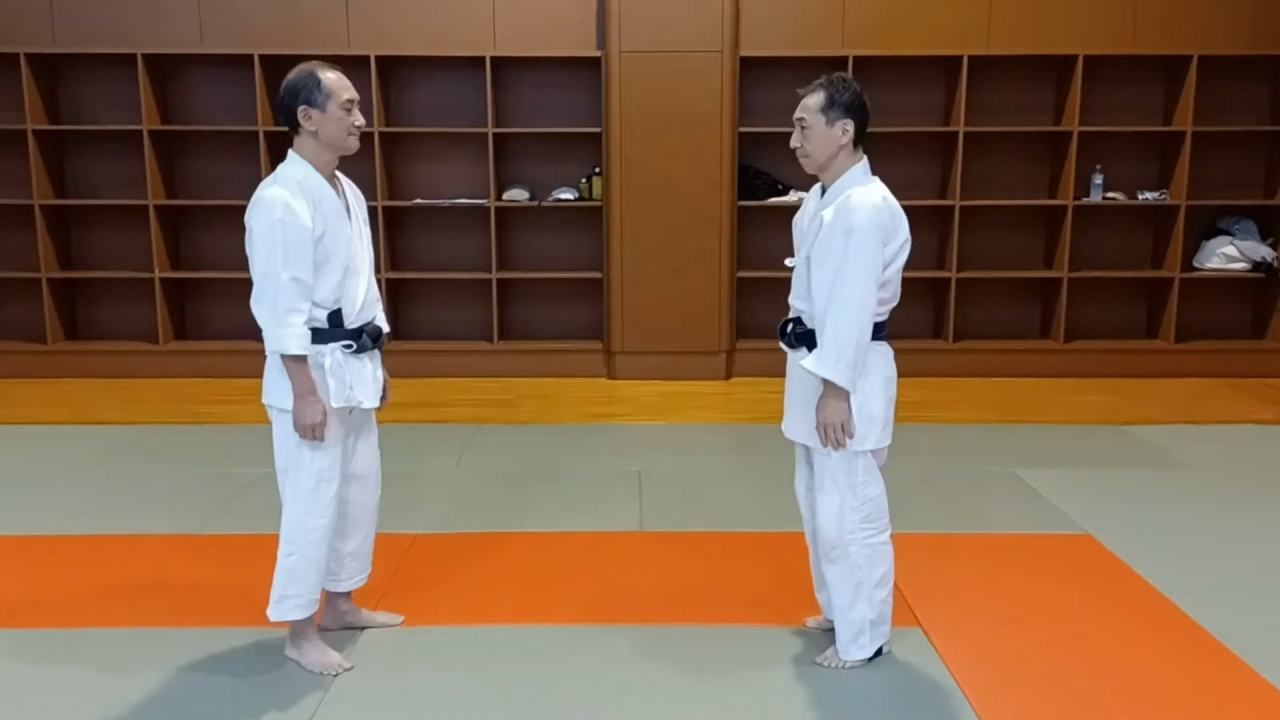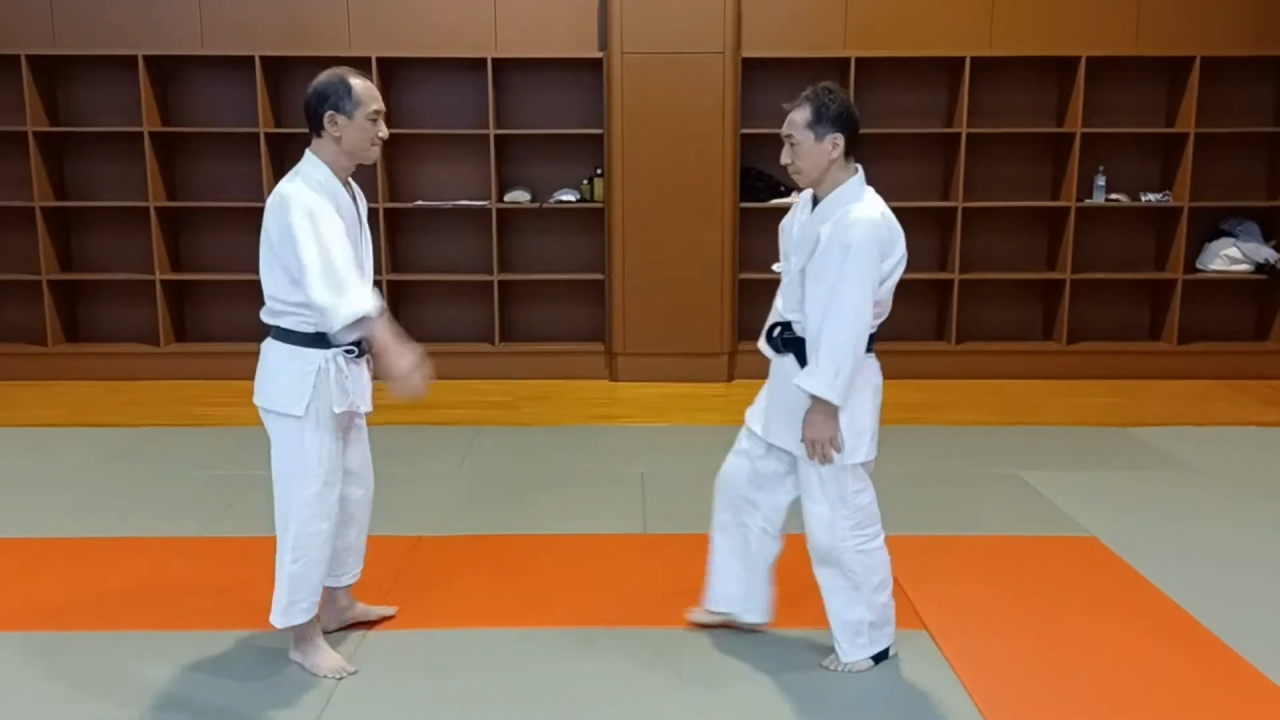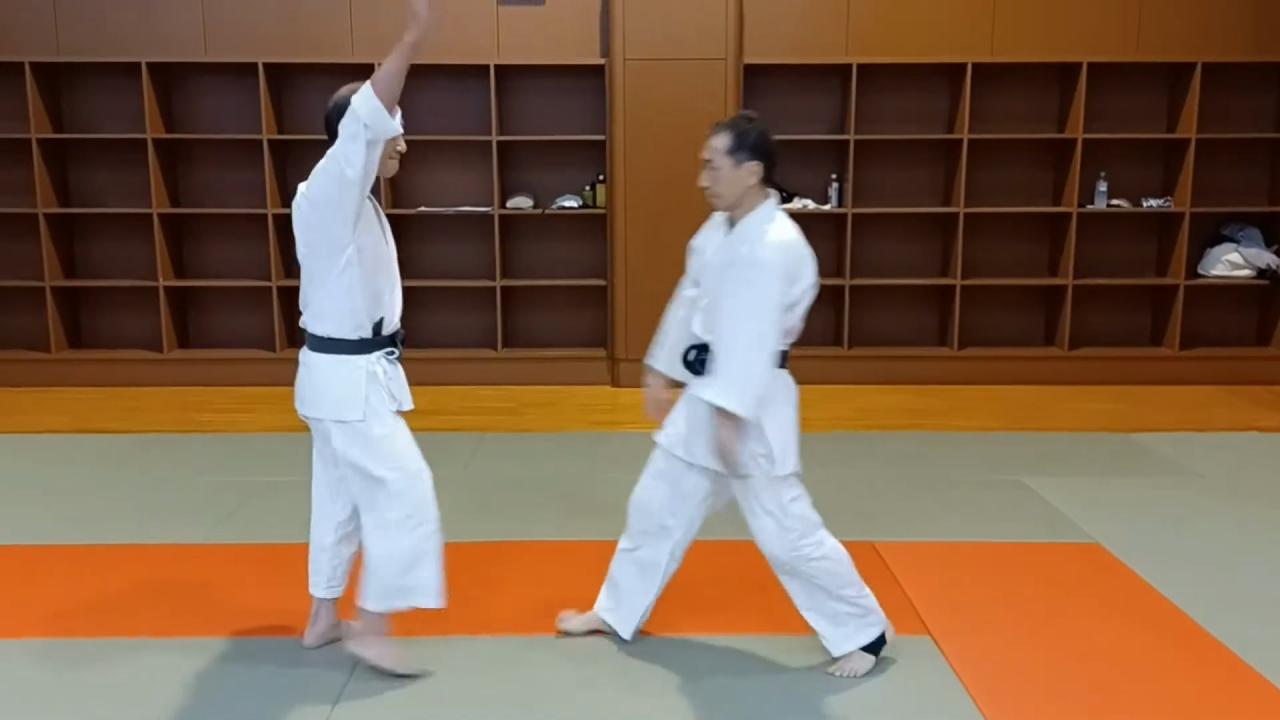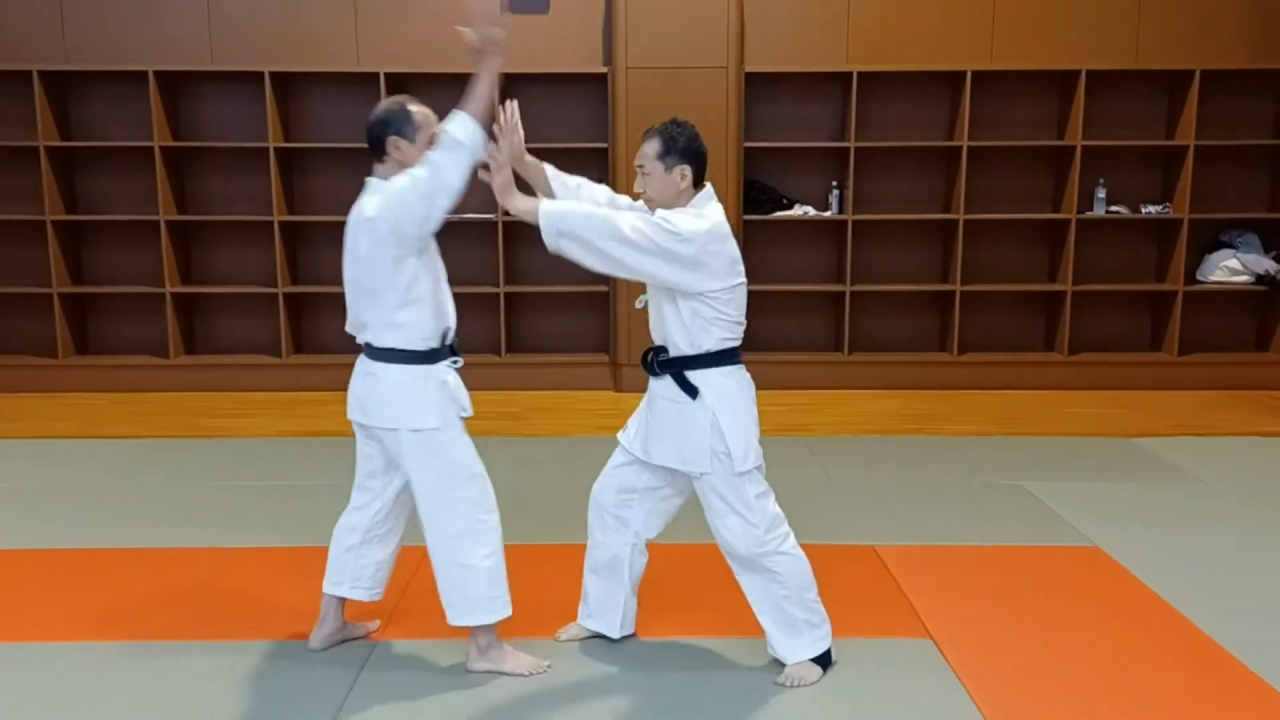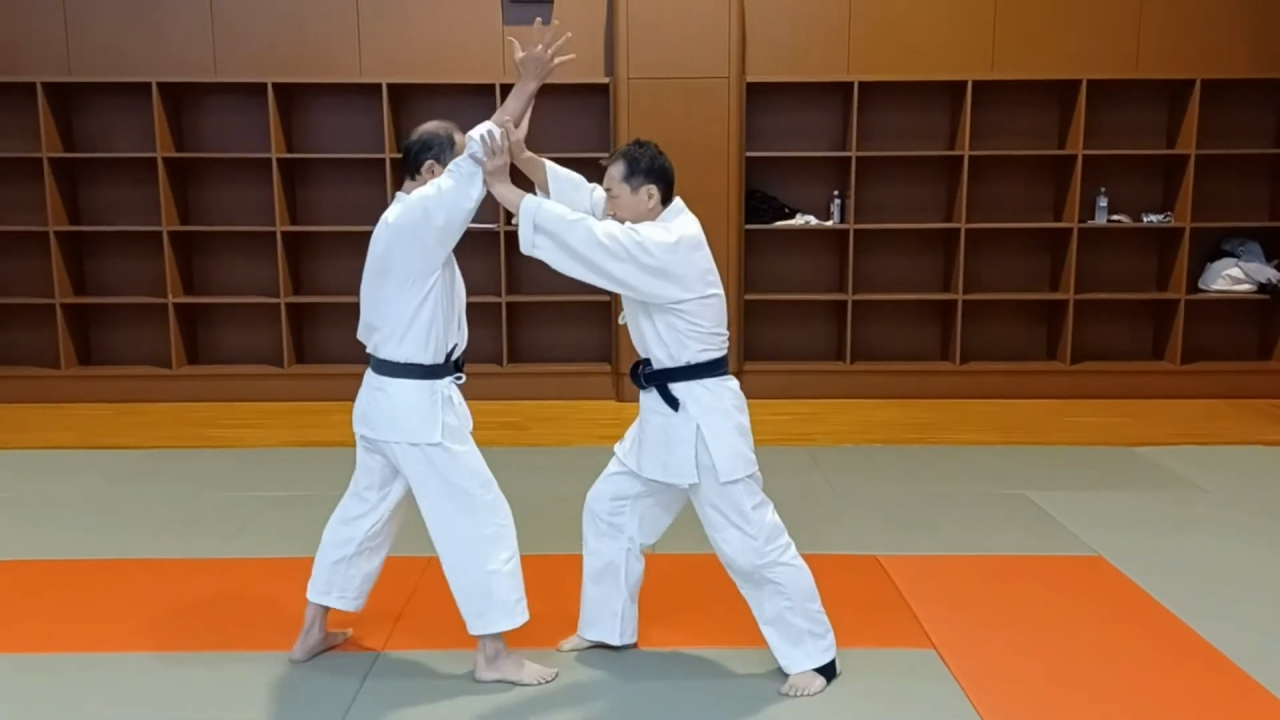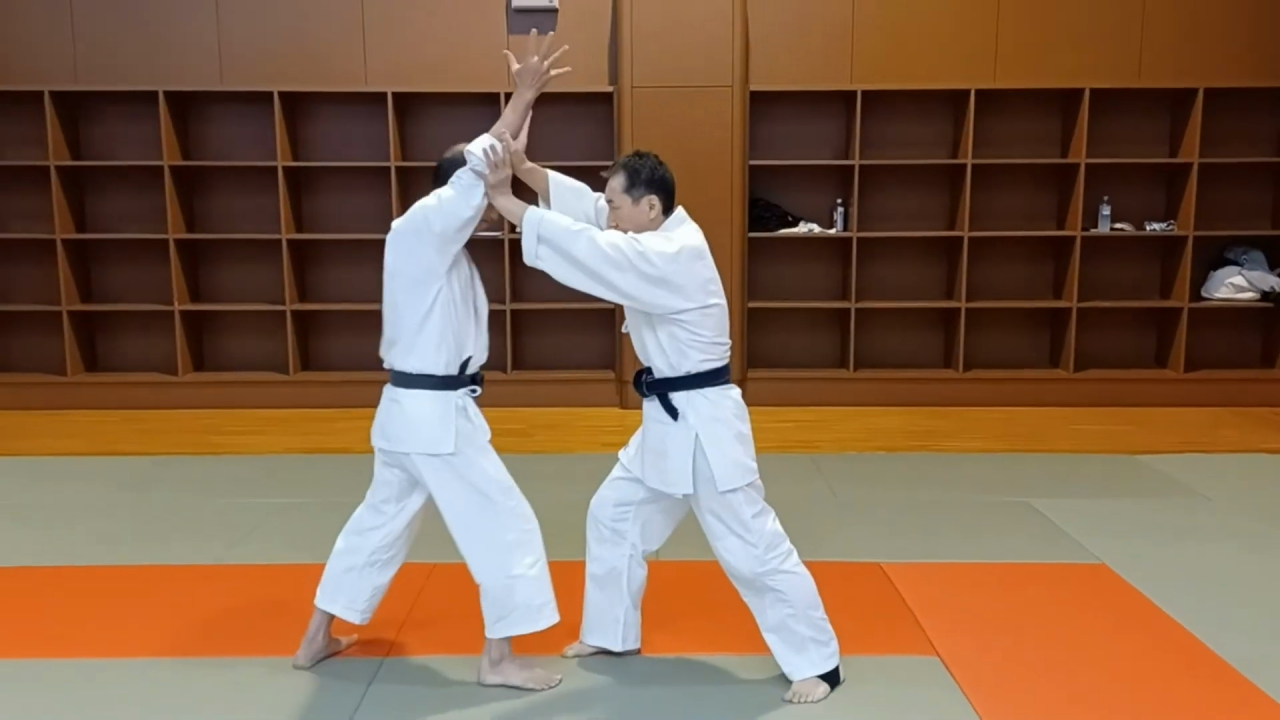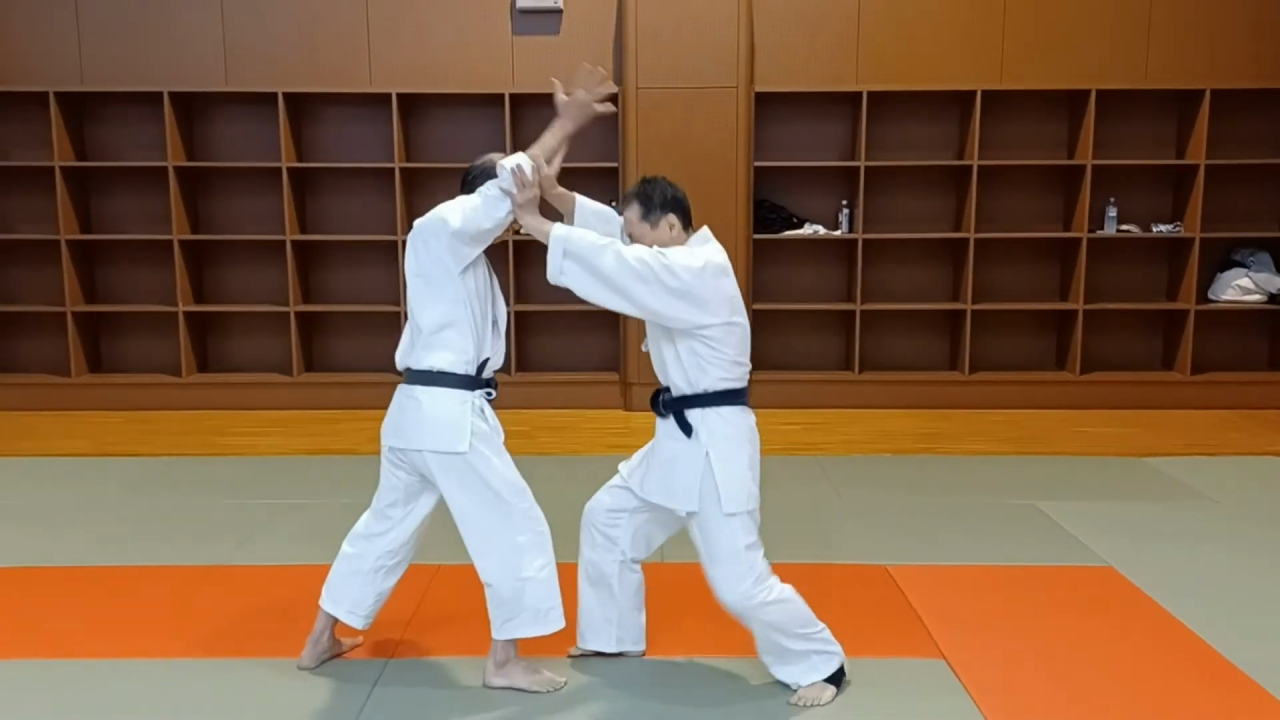
dt=0.4s
person 1, frame 1
left shoulder: (346, 192)
right shoulder: (280, 200)
right elbow: (279, 306)
left wrist: (375, 360)
right wrist: (305, 392)
left hip: (354, 365)
right hip: (312, 371)
left knee: (358, 490)
right knee: (314, 501)
left ankle: (340, 603)
right ankle: (300, 630)
person 1, frame 2
left shoulder: (345, 191)
right shoulder: (300, 199)
right elbow: (333, 288)
left wrist: (393, 340)
right wrist: (390, 350)
left hip: (336, 366)
right hip: (302, 373)
left knee: (352, 487)
right knee: (310, 504)
left ankle: (335, 601)
right ankle: (302, 632)
person 1, frame 3
left shoulder: (352, 196)
right shoulder: (326, 197)
right elbow: (366, 122)
left hip: (352, 368)
right hip: (346, 376)
left knee: (343, 498)
right knee: (403, 489)
left ankle: (323, 618)
right ankle: (374, 625)
person 1, frame 4
left shoulder: (373, 209)
right shoulder: (397, 208)
right elbow: (459, 148)
right wrist: (490, 61)
left hip: (380, 379)
right hip: (412, 388)
left knee: (375, 501)
right knee: (464, 507)
left ankle: (331, 620)
right ankle: (484, 643)
person 1, frame 5
left shoulder: (399, 224)
right shoulder: (418, 220)
right elbow: (478, 163)
right wrist: (528, 84)
left hip: (385, 394)
right hip: (420, 403)
left knee: (364, 510)
right knee: (477, 518)
left ankle: (313, 631)
right ankle: (492, 653)
person 1, frame 6
left shoulder: (437, 244)
right shoulder: (421, 229)
right elbow: (477, 169)
right wrist: (524, 96)
left hip: (409, 407)
right hip: (436, 414)
left knee: (380, 520)
right knee: (503, 523)
left ankle: (318, 637)
right ankle: (499, 658)
person 1, frame 7
left shoulder: (461, 251)
right shoulder: (438, 229)
right elbow: (506, 189)
right wrist: (566, 123)
left hip: (416, 410)
right hip: (449, 416)
left knee: (387, 522)
right knee: (515, 530)
left ankle: (321, 638)
right ankle: (504, 660)
person 2, frame 1
left shoulder: (866, 208)
right shoulder: (823, 198)
left elbow: (852, 308)
left wrist: (836, 391)
left hip: (848, 374)
right hip: (818, 364)
left knee: (848, 513)
right knee: (819, 504)
left ankle: (862, 637)
right ankle: (844, 610)
person 2, frame 2
left shoulder: (864, 222)
right shoulder: (807, 206)
left elbow: (846, 321)
left wrist: (824, 407)
right wrist: (777, 357)
left hip: (835, 386)
right hip: (793, 375)
left knee: (840, 524)
right knee: (743, 486)
left ankle: (868, 640)
right ankle: (737, 602)
person 2, frame 3
left shoulder: (777, 245)
right shoulder: (717, 229)
left elbow: (752, 337)
right elbow: (689, 304)
left wrist: (730, 419)
right wrist: (661, 370)
left hip: (749, 404)
right hip: (705, 393)
left knee: (787, 532)
right knee: (656, 507)
left ankle: (862, 632)
right ankle: (616, 612)
person 2, frame 4
left shoulder: (697, 233)
right shoulder: (668, 218)
left elbow: (609, 233)
right elbow: (598, 204)
left wrist: (518, 204)
right wrist: (525, 163)
left hip: (712, 401)
right hip: (671, 394)
left knee: (752, 531)
right knee: (616, 502)
left ankle: (809, 645)
right ankle: (605, 618)
person 2, frame 5
left shoulder: (670, 247)
right shoulder: (659, 229)
left elbow: (586, 238)
right elbow: (581, 200)
left wrist: (506, 192)
right wrist: (524, 160)
left hip: (703, 413)
right hip: (664, 409)
left knee: (752, 541)
right knee: (609, 510)
left ankle: (814, 655)
right ankle: (607, 626)
person 2, frame 6
left shoulder: (672, 257)
right shoulder: (662, 236)
left elbow: (586, 249)
right elbow: (581, 205)
left wrist: (507, 203)
right wrist: (524, 169)
left hip: (703, 420)
right hip: (667, 417)
left knee: (752, 549)
right knee: (613, 517)
left ankle: (818, 662)
right ankle: (611, 633)
person 2, frame 7
left shoulder: (697, 272)
right shoulder: (681, 261)
left elbow: (615, 265)
right elbow: (608, 231)
left wrist: (535, 223)
right wrist: (554, 195)
left hip: (714, 440)
right hip: (679, 436)
left knee: (738, 580)
right knee: (607, 521)
left ankle: (821, 664)
right ankle: (614, 637)
